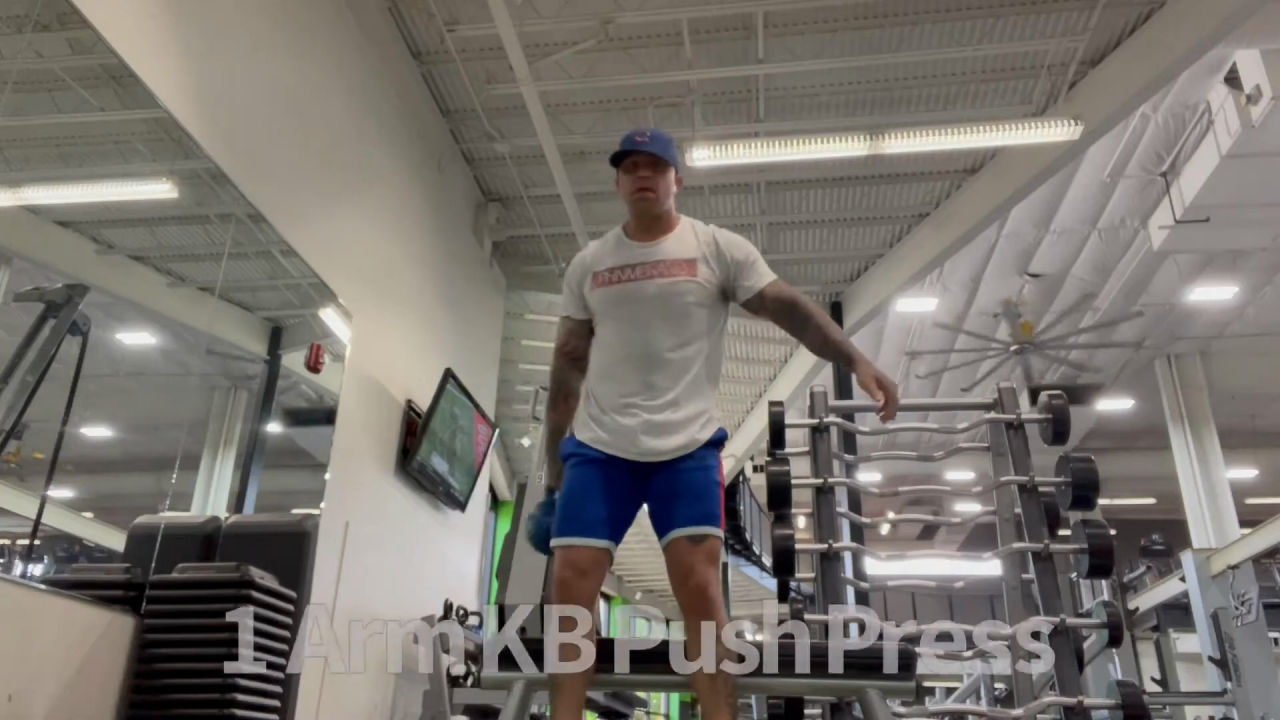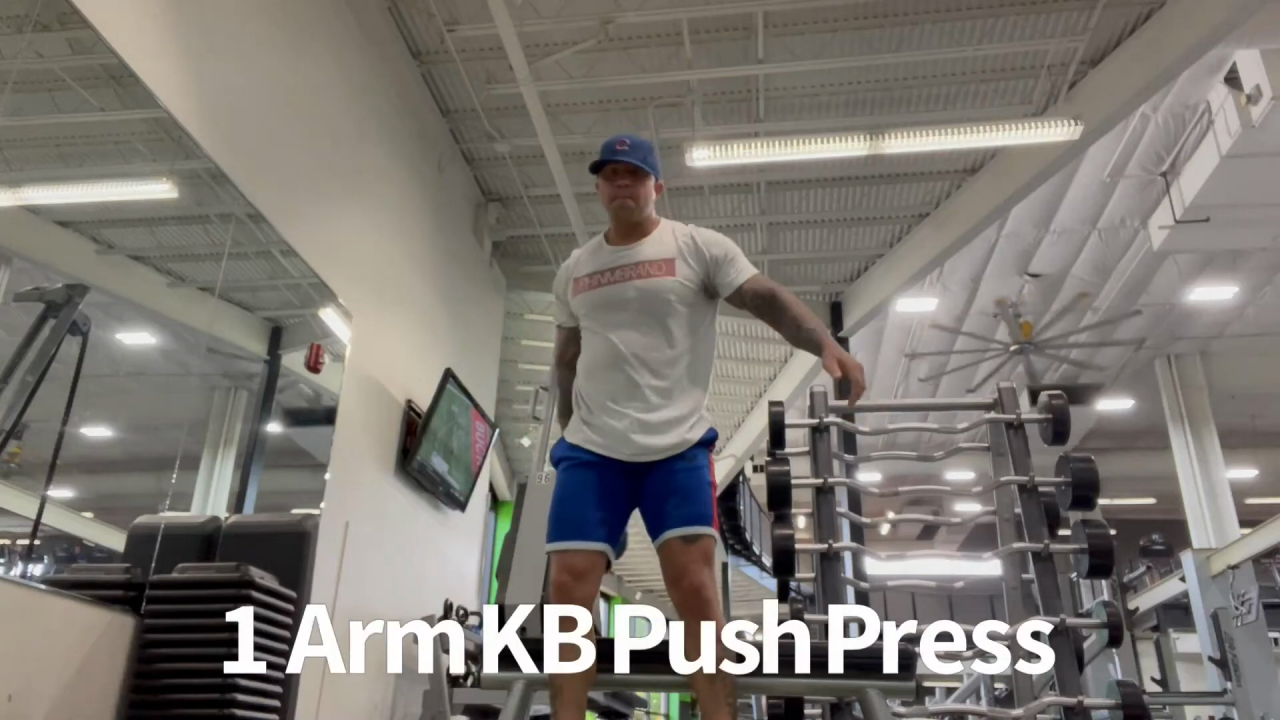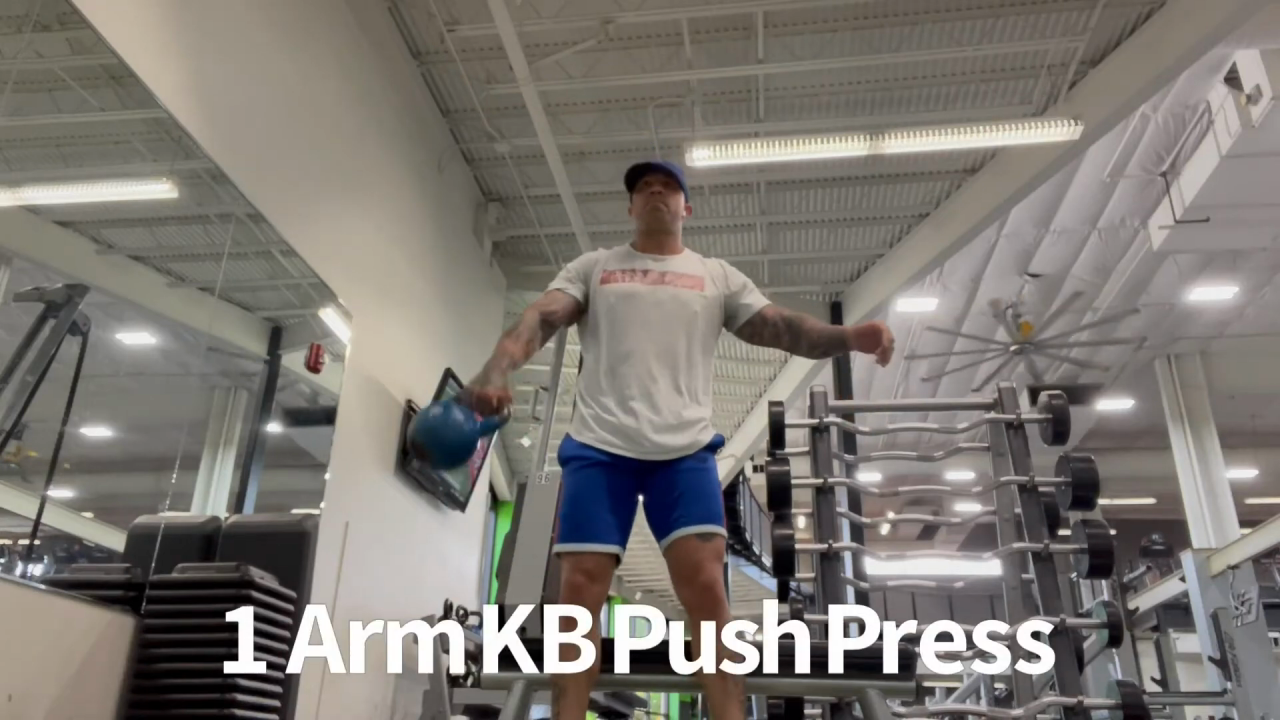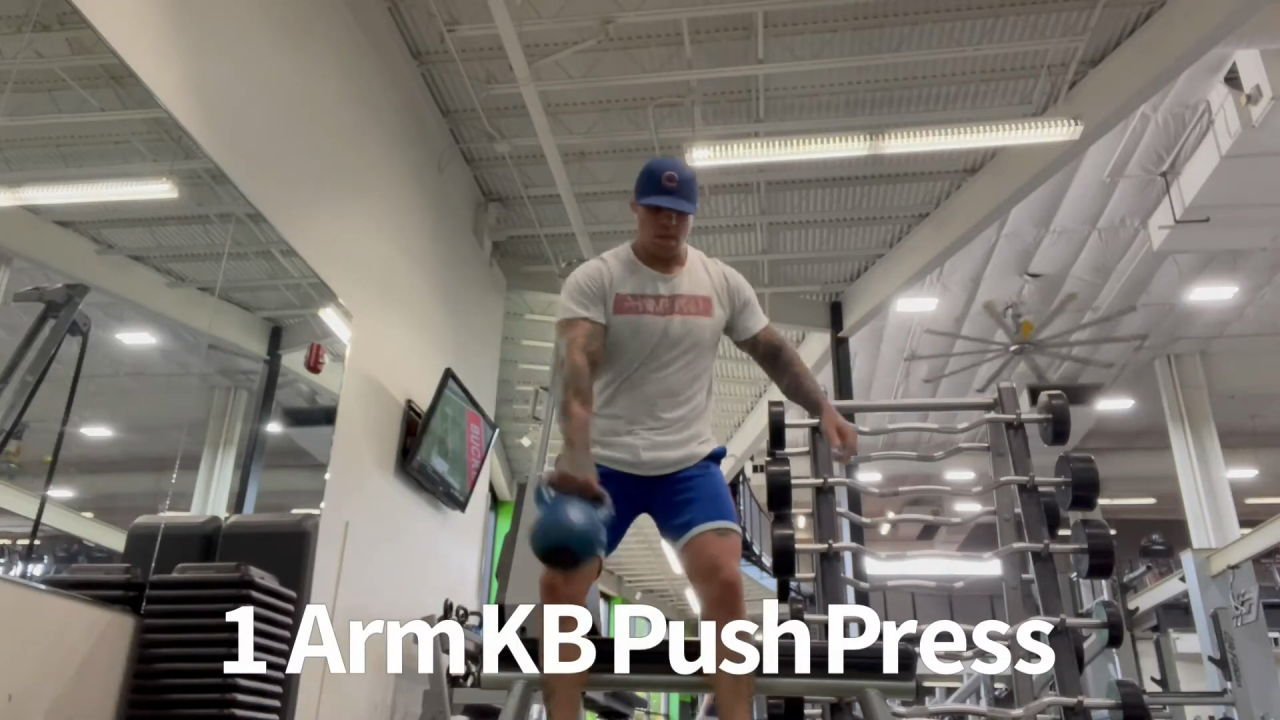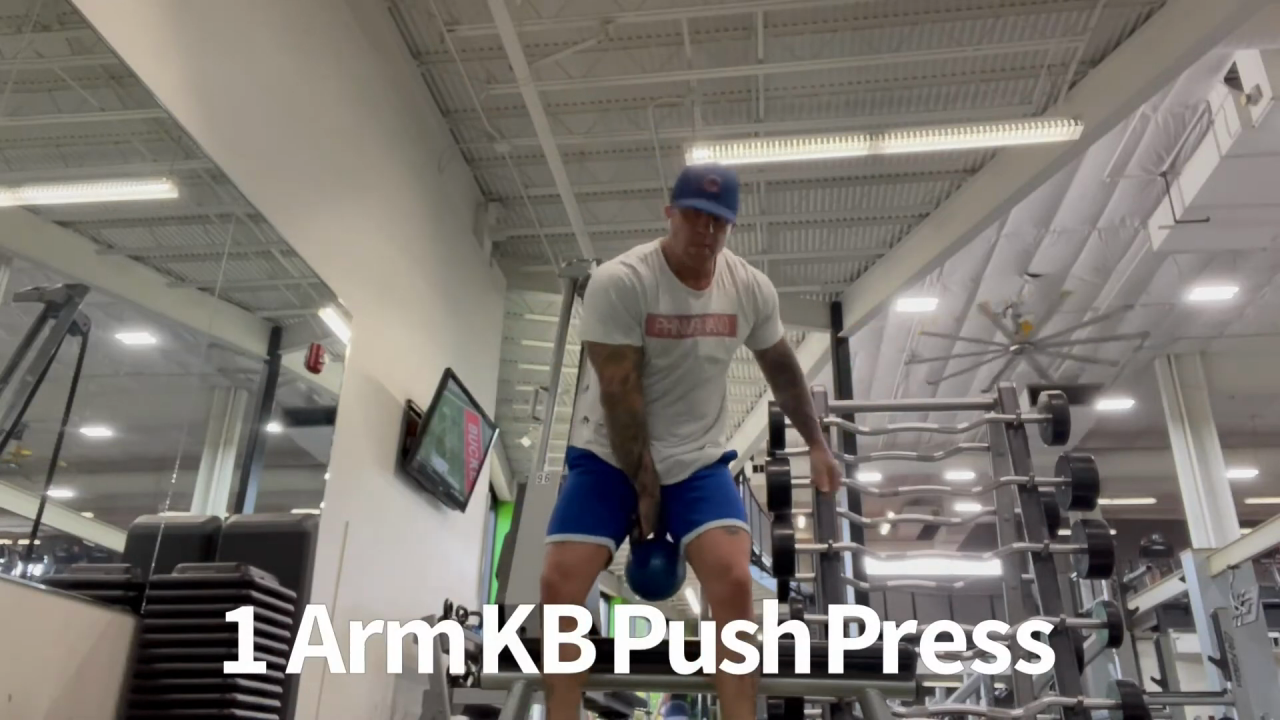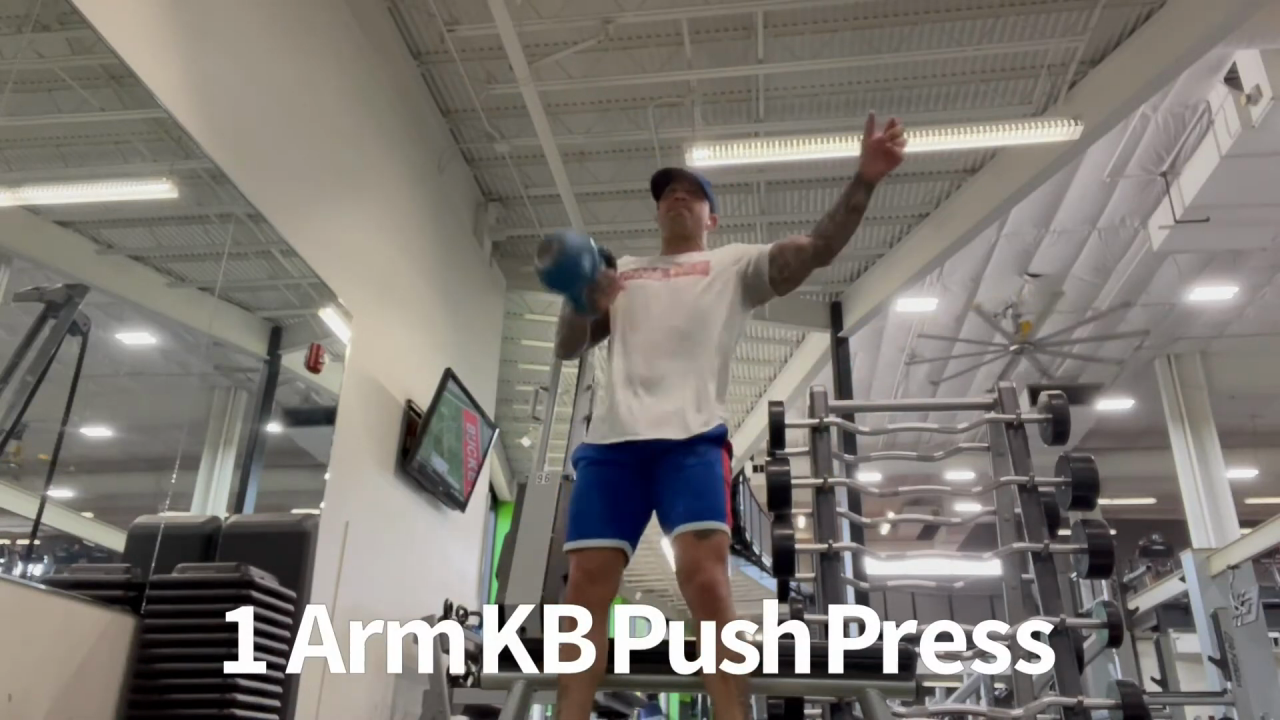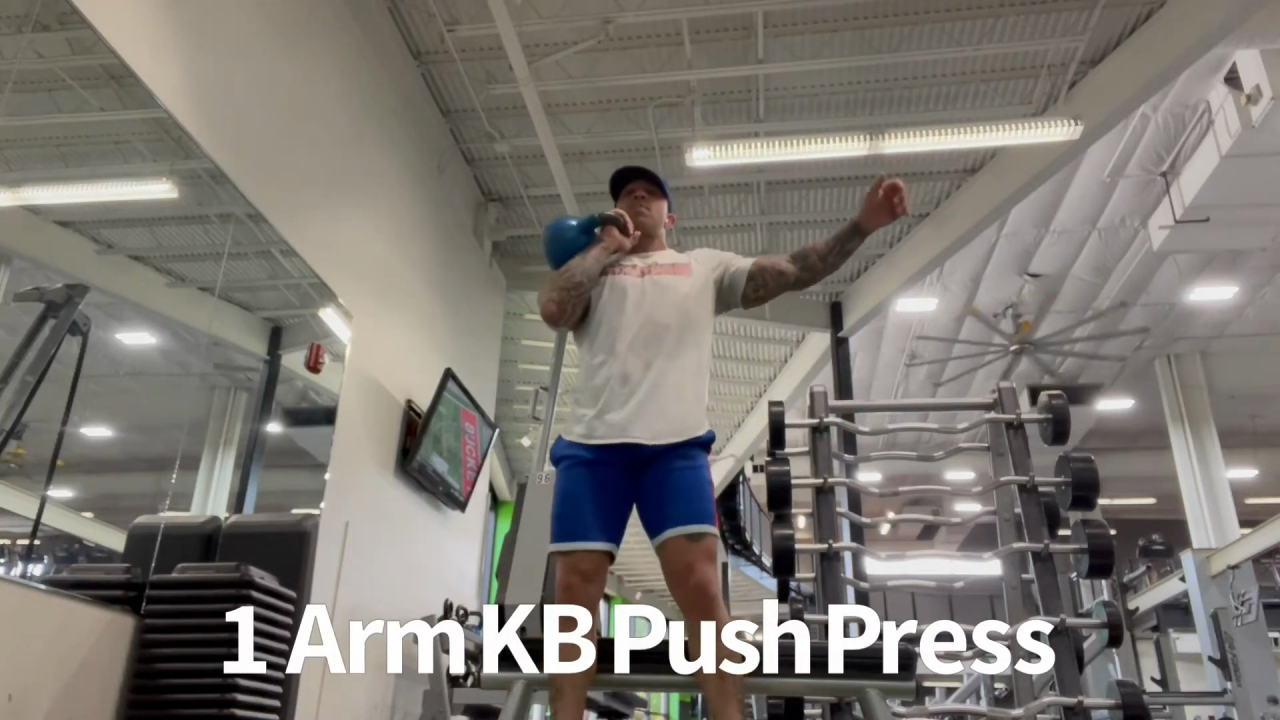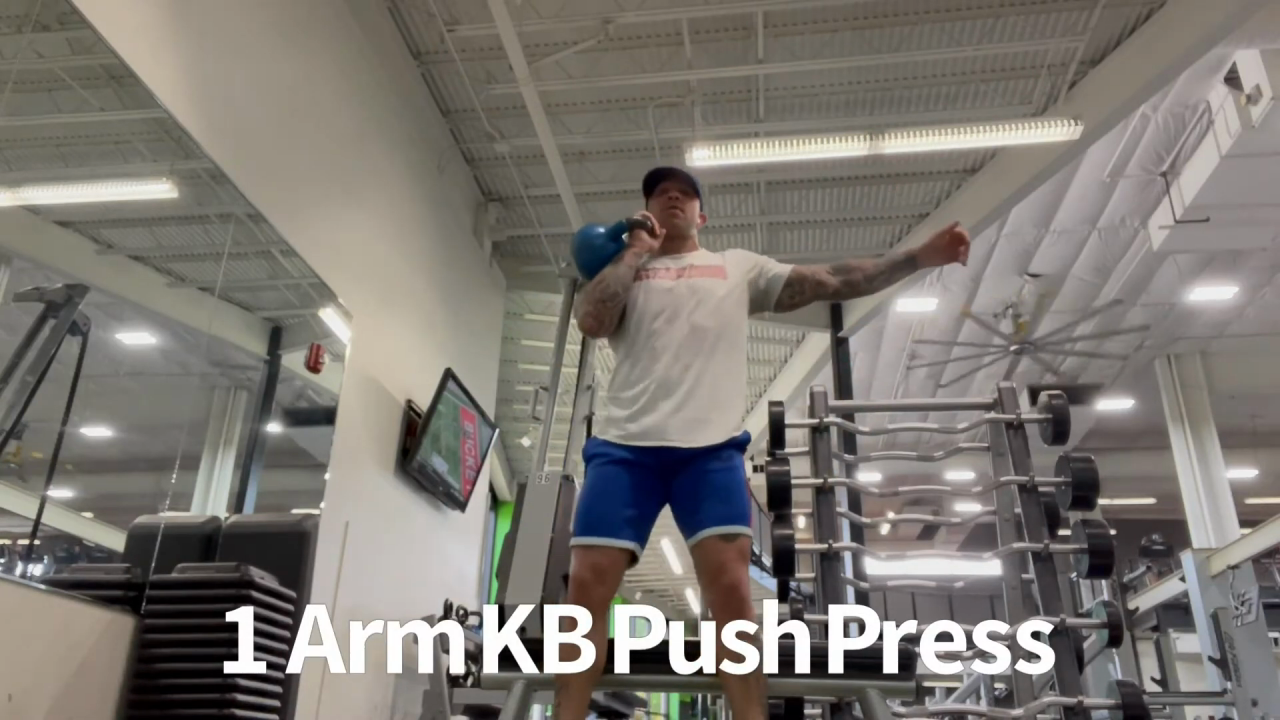
dt=0.5s
person 1, frame 1
left shoulder: (719, 248)
right shoulder: (588, 263)
left elbow: (791, 309)
right elbow: (569, 361)
left wrist: (858, 360)
right wrist: (552, 453)
left hip: (686, 447)
right hip: (597, 448)
left knee: (699, 589)
right knee: (571, 587)
person 1, frame 2
left shoulder: (700, 247)
right shoulder: (573, 271)
left elbow: (770, 301)
left wrist: (827, 344)
right wrist: (575, 434)
left hip: (678, 447)
right hip: (590, 451)
left knee: (695, 588)
right knee: (568, 589)
person 1, frame 3
left shoulder: (718, 277)
right shoulder: (591, 268)
left elbow: (783, 328)
right elbow: (540, 319)
left wrist: (850, 336)
right wrist: (496, 368)
left hip: (684, 450)
right hip: (598, 447)
left knee: (705, 589)
right knee: (579, 590)
person 1, frame 4
left shoulder: (723, 282)
right shoulder: (594, 279)
left elbow: (772, 350)
right elbow: (576, 362)
left wrist: (823, 409)
right wrist: (572, 451)
left hip: (688, 461)
right hip: (604, 461)
left knee: (724, 583)
right knee: (559, 586)
person 1, frame 5
left shoulder: (752, 288)
right shoulder: (618, 282)
left elbow: (781, 366)
right elbow: (620, 399)
left wrist: (817, 442)
right wrist: (645, 493)
left hip: (698, 463)
right hip: (610, 459)
left knee: (733, 582)
right knee: (561, 583)
person 1, frame 6
left shoulder: (738, 264)
right shoulder: (622, 271)
left elbow: (814, 249)
right elbow: (567, 348)
left wrist: (866, 178)
right wrist: (583, 299)
left hip: (692, 439)
right hip: (612, 443)
left knee: (705, 583)
right knee: (587, 589)
person 1, frame 7
left shoulder: (705, 266)
right shoulder: (590, 268)
left elbow: (792, 272)
right elbow: (552, 309)
left wrist: (863, 225)
right wrist: (605, 247)
left hip: (675, 442)
right hip: (592, 443)
left knee: (701, 589)
right knee: (575, 590)
person 1, frame 8
left shoulder: (739, 266)
right shoulder: (622, 270)
left elbow: (831, 282)
right elbow: (589, 321)
left wrist: (920, 256)
right wrist: (635, 250)
left hip: (710, 445)
right hip: (624, 444)
left knee: (730, 588)
right knee: (588, 588)
